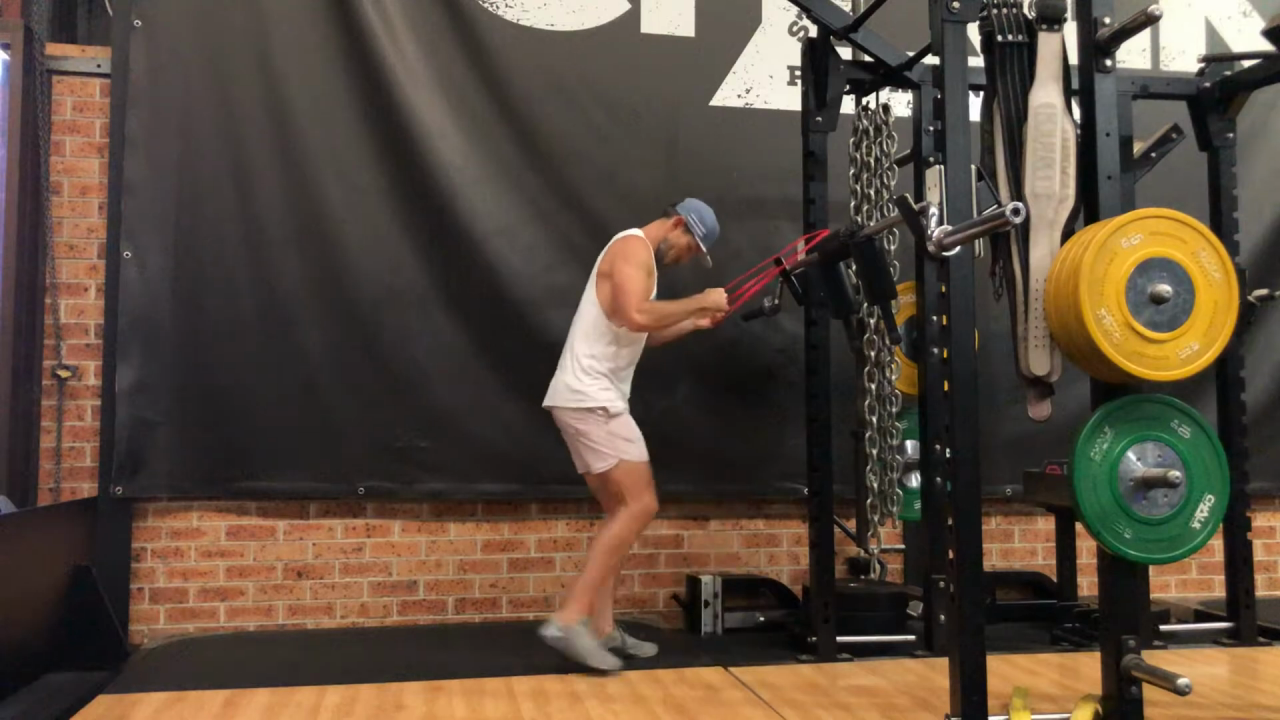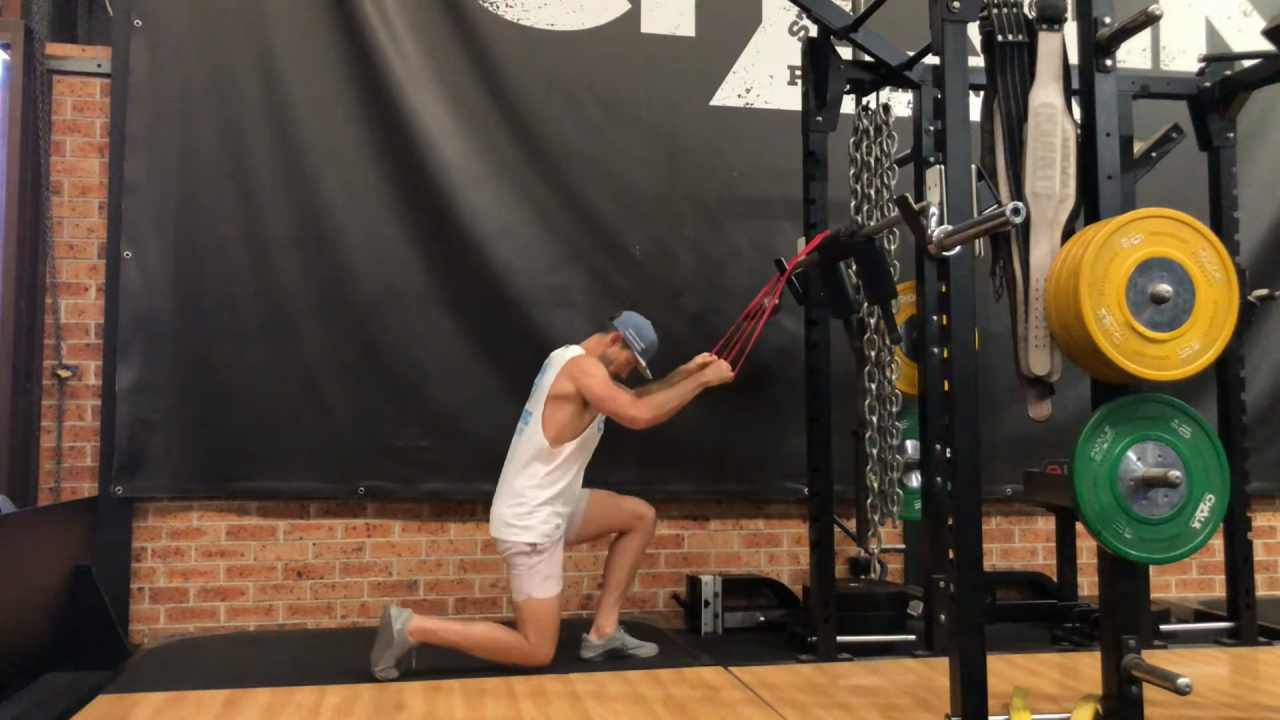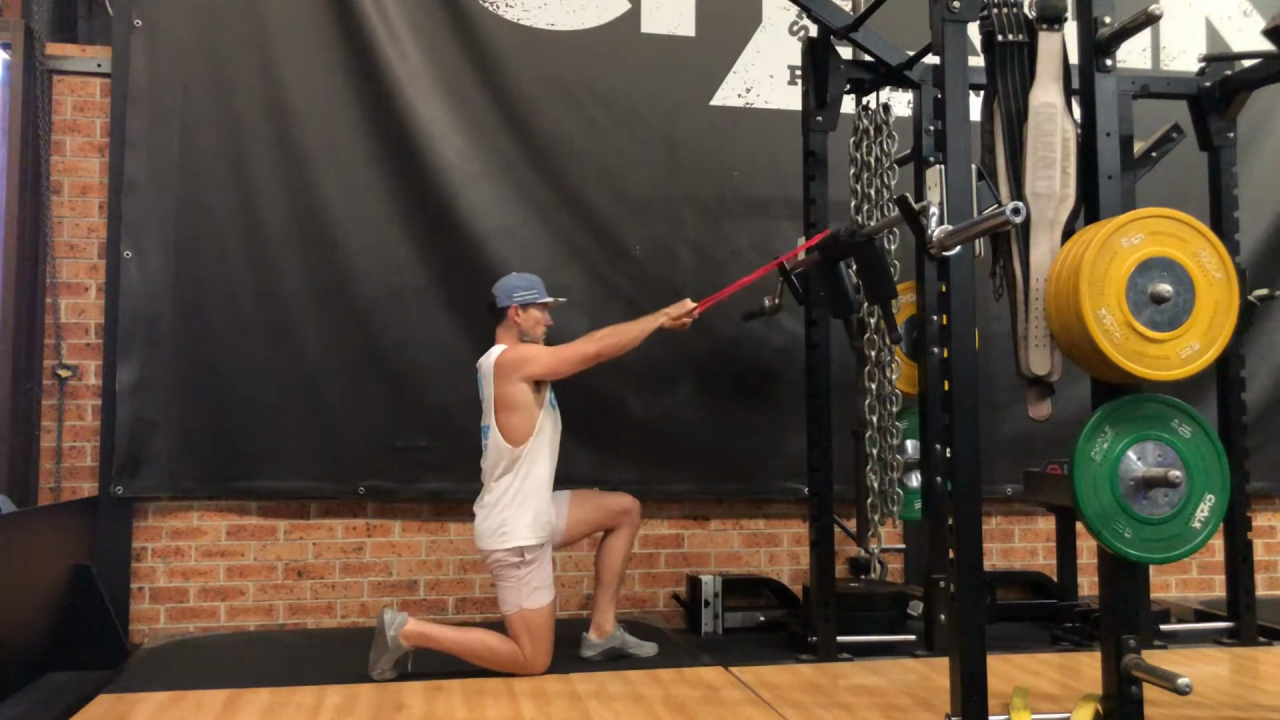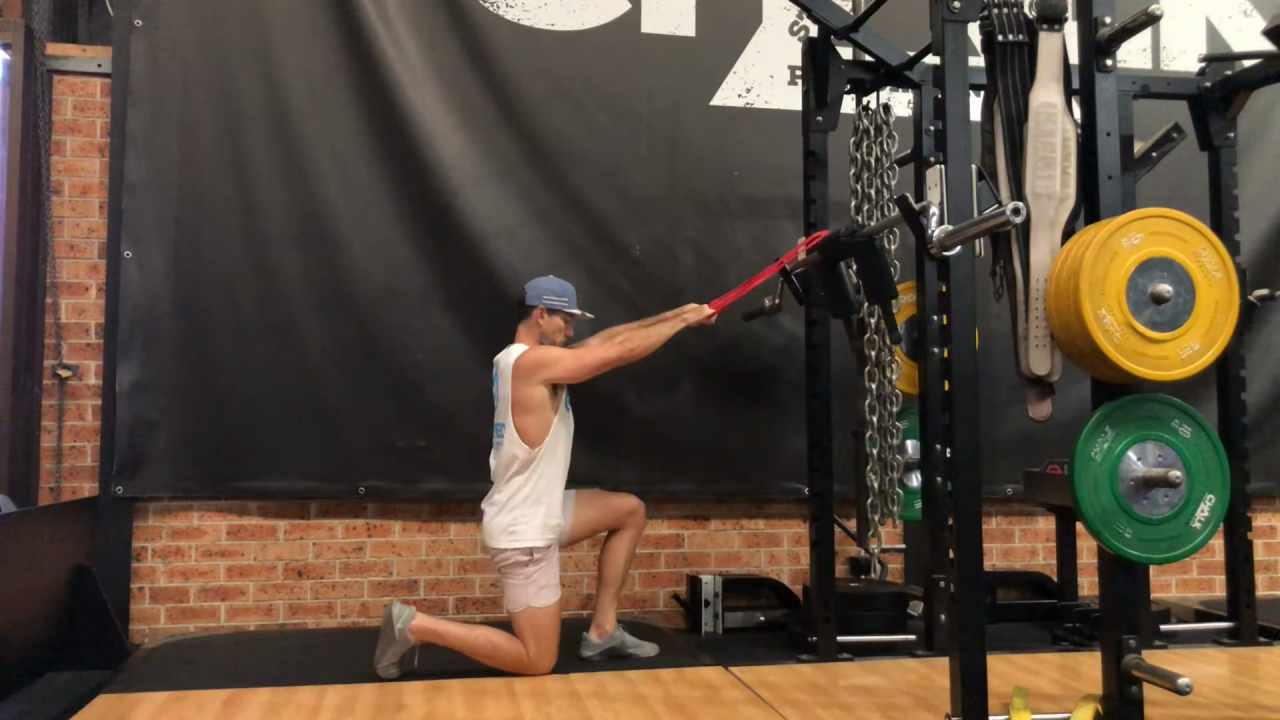
dt=0.7s
person 1, frame 1
left shoulder: (642, 253)
right shoulder: (632, 245)
left elbow: (638, 330)
right elbow: (637, 316)
left wrist: (698, 320)
right wrist: (703, 302)
left hip: (598, 396)
right hip: (590, 396)
left knee: (624, 509)
right knee: (639, 505)
left ankle: (600, 627)
right ankle: (572, 618)
person 1, frame 2
left shoulder: (573, 363)
right shoulder: (582, 366)
left elbow: (632, 401)
right elbow: (639, 416)
left wrist: (686, 371)
right wrist: (704, 380)
left hip: (549, 507)
right hip: (529, 524)
left knee: (641, 517)
right knee: (537, 651)
left ankle: (603, 632)
right ankle: (410, 627)
person 1, frame 3
left shoulder: (513, 361)
right shoulder: (513, 360)
left elbow: (589, 342)
right elbow: (601, 348)
left wrist: (661, 322)
right wrist: (664, 314)
left hip: (529, 515)
right hip: (515, 533)
left knee: (625, 510)
right knee: (532, 661)
left ankle: (602, 632)
right ankle: (405, 630)
person 1, frame 4
left shoulder: (521, 359)
right shoulder: (533, 362)
left elbow: (605, 339)
right elbow: (622, 351)
left wrist: (676, 313)
right wrist: (685, 321)
left hip: (535, 514)
right hip: (523, 532)
left knee: (630, 511)
right knee: (536, 661)
left ankle: (603, 631)
right ankle: (414, 625)
